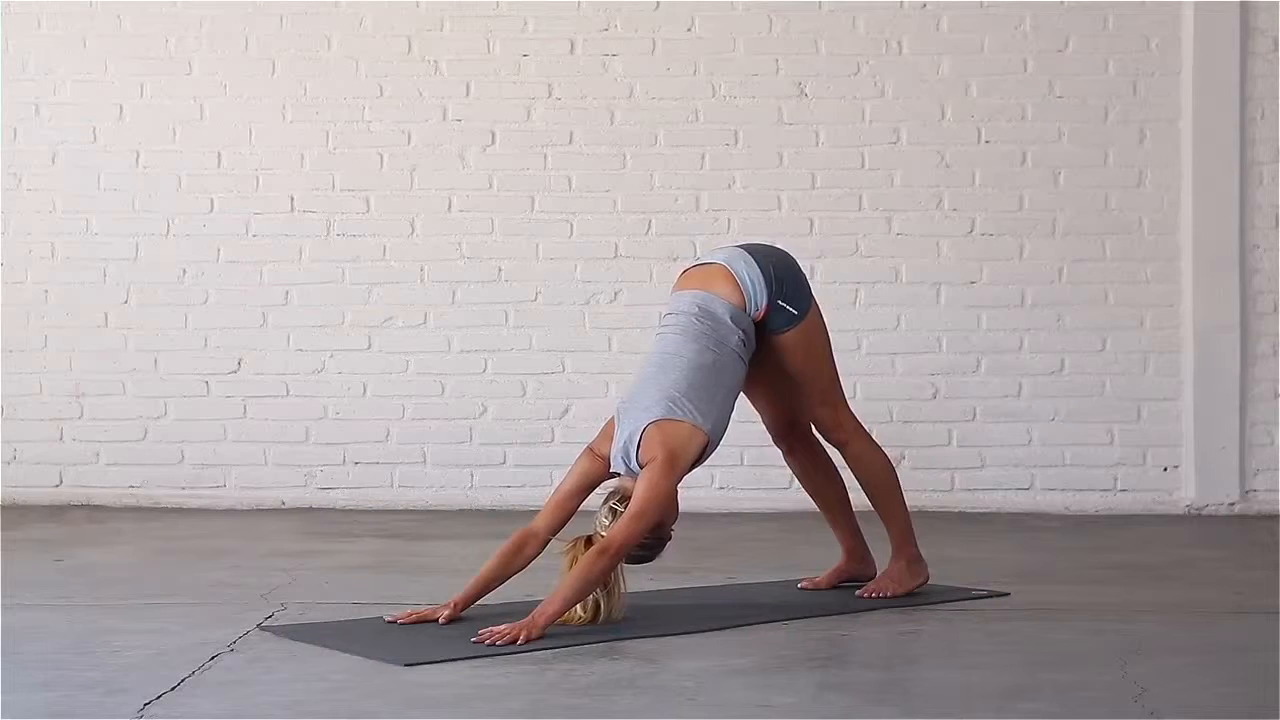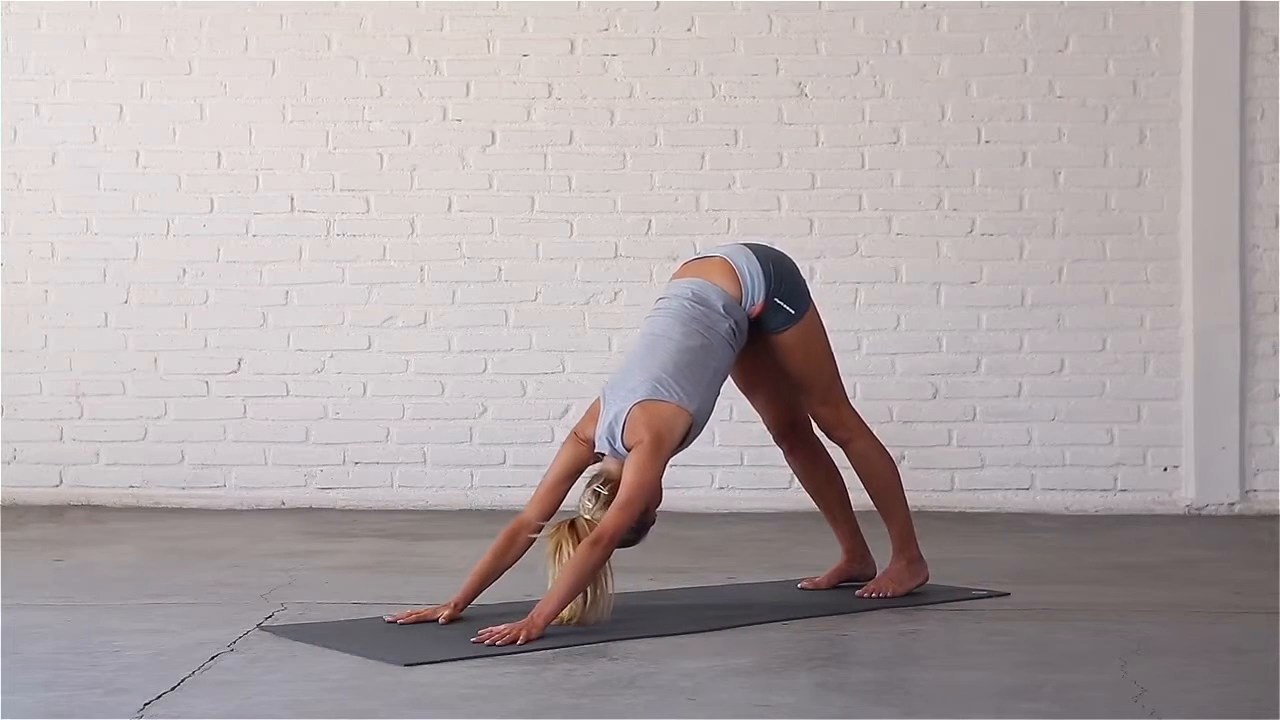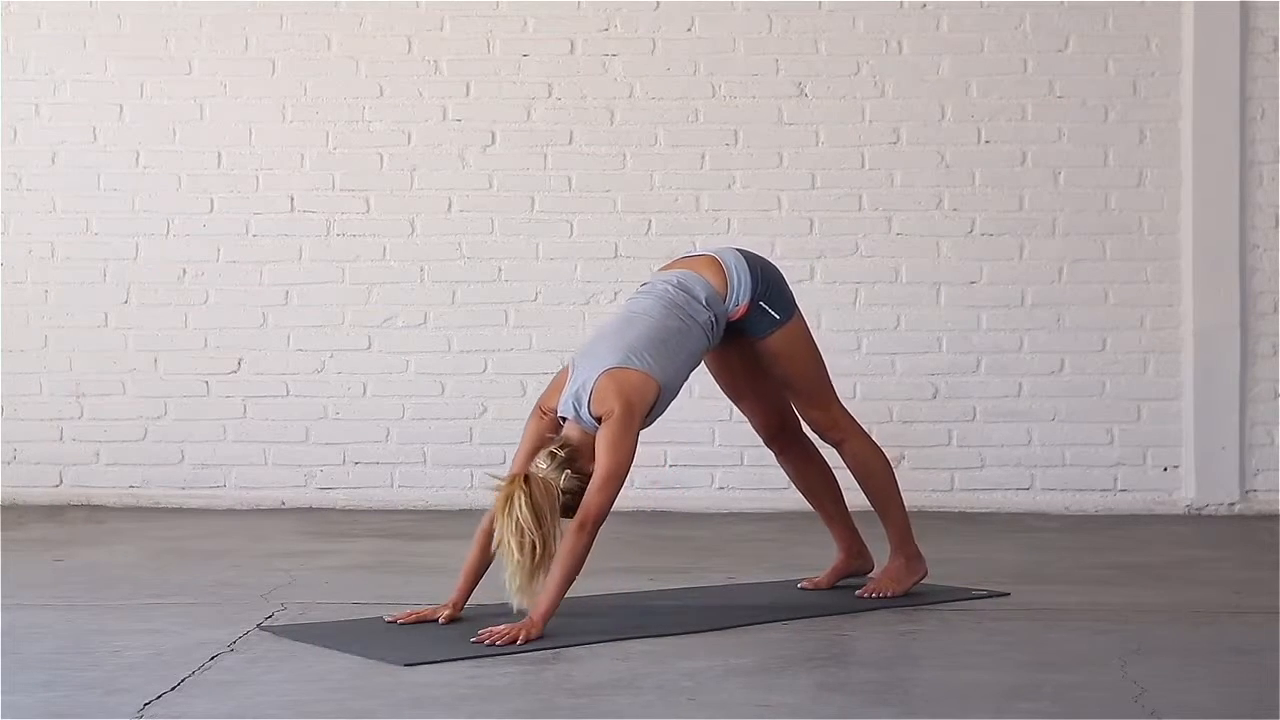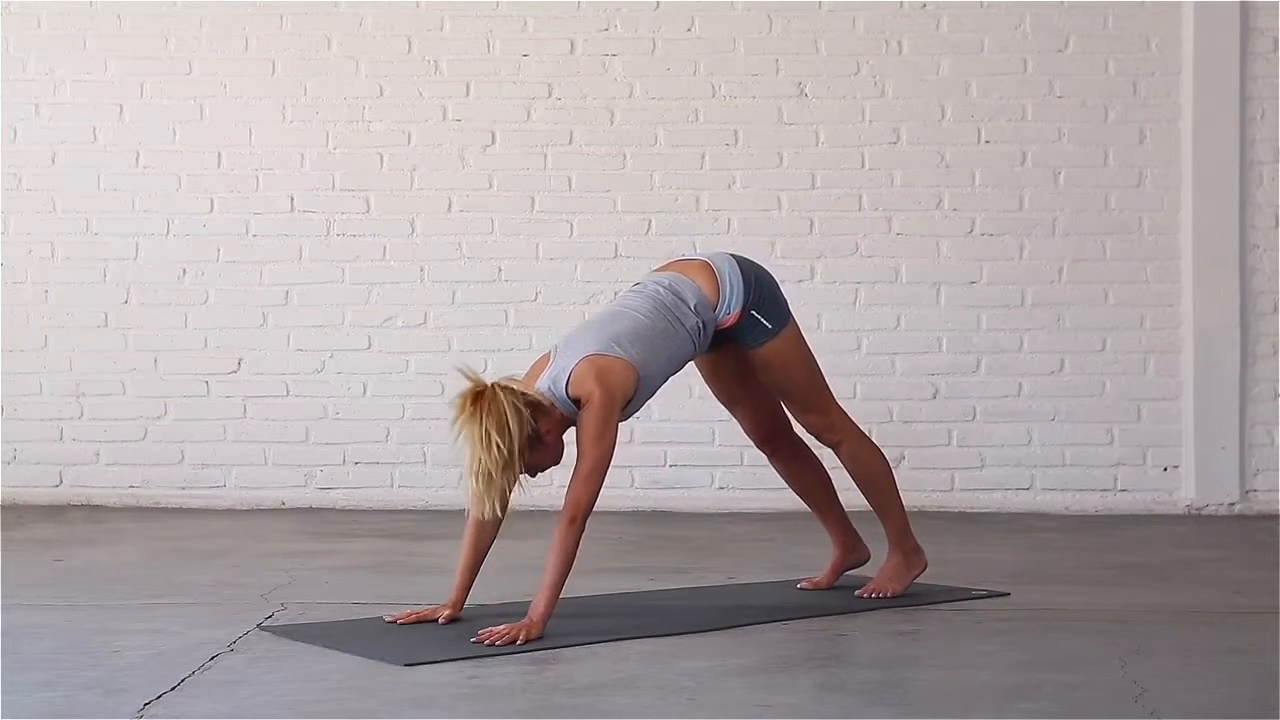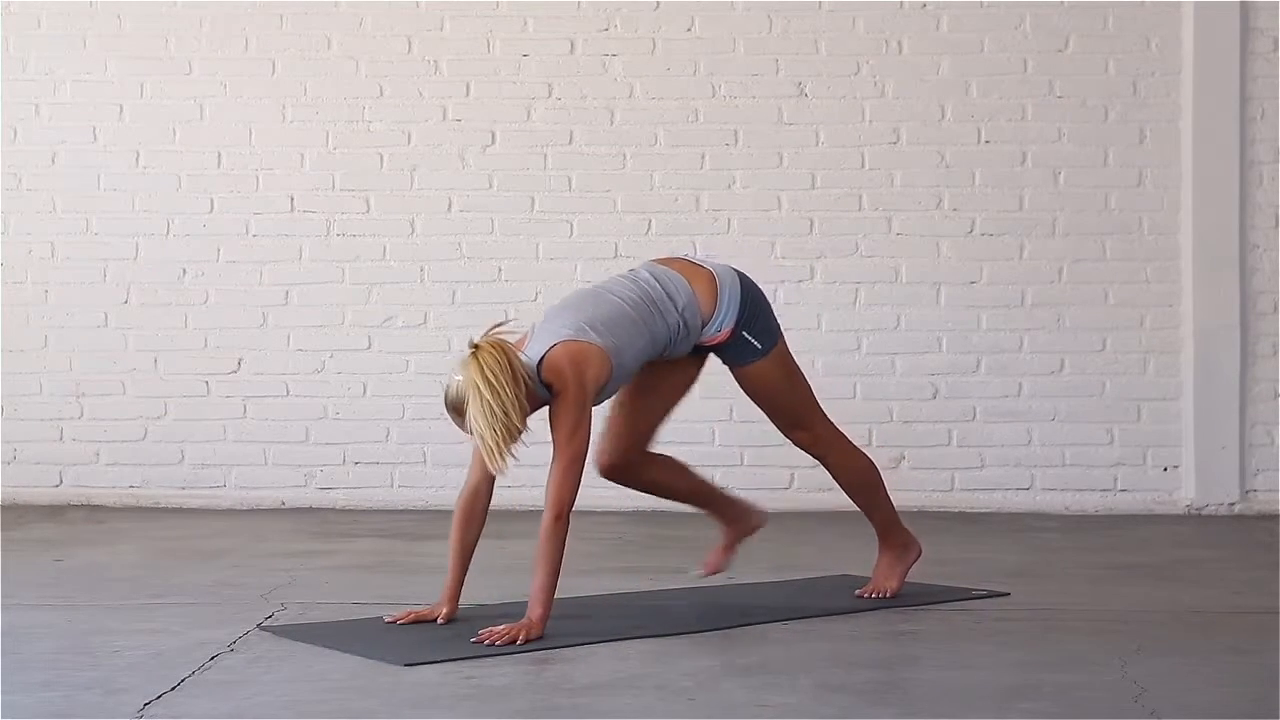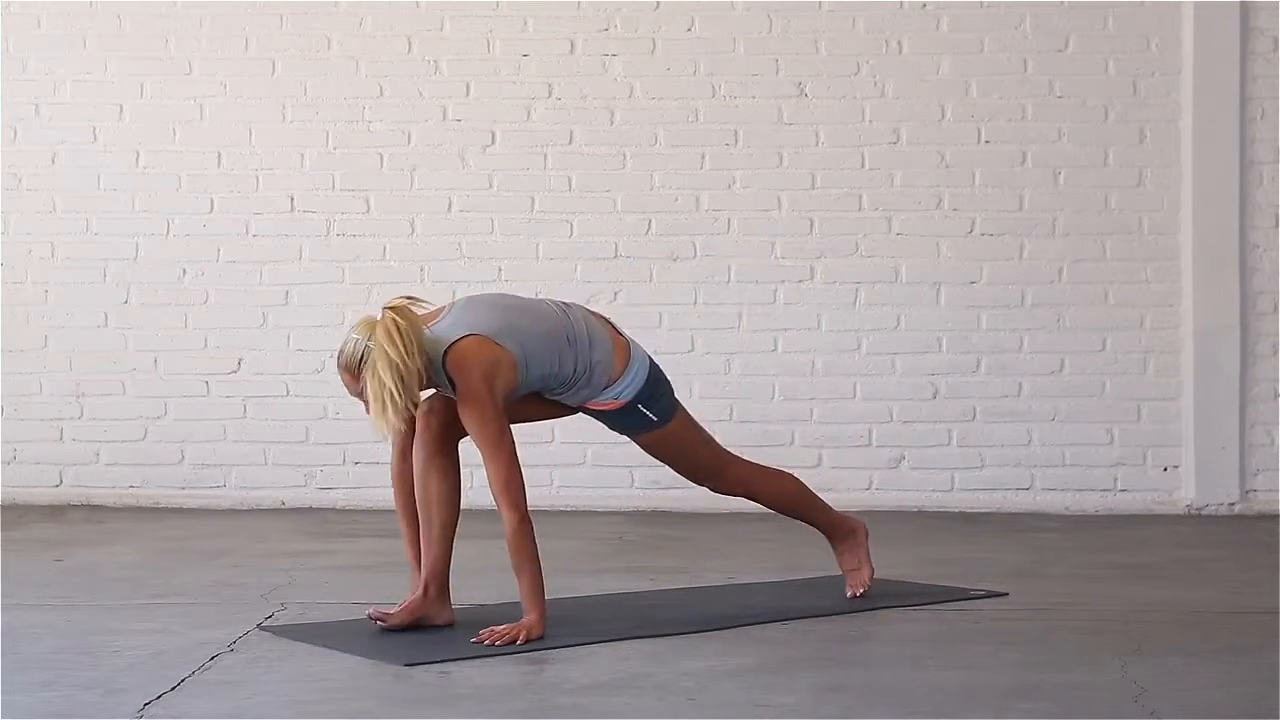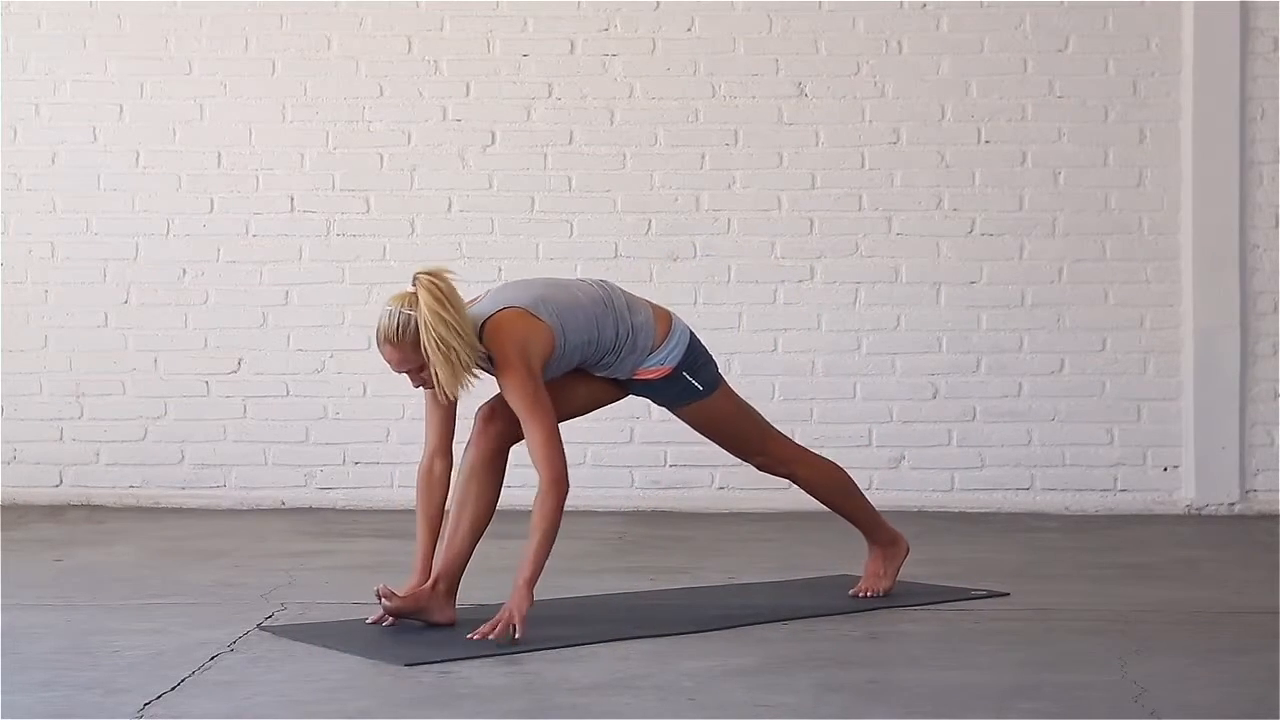
dt=0.7s
person 1, frame 1
left shoulder: (666, 448)
right shoulder: (612, 446)
left elbow: (609, 549)
right elbow: (534, 534)
left wrist: (538, 621)
right wrist: (456, 604)
left hip: (759, 282)
right hip: (714, 287)
left knee: (834, 424)
right knee: (791, 434)
left ankle: (908, 559)
right ankle: (856, 558)
person 1, frame 2
left shoulder: (650, 432)
right shoulder: (593, 431)
left elbow: (602, 538)
right elbow: (528, 521)
left wrist: (537, 621)
right wrist: (456, 603)
left hip: (758, 281)
right hip: (717, 291)
left knee: (835, 421)
right knee: (790, 431)
left ankle: (908, 558)
right ankle: (856, 557)
person 1, frame 3
left shoulder: (616, 403)
right shoulder: (556, 403)
left elbow: (587, 523)
right elbow: (503, 505)
left wrist: (536, 620)
right wrist: (454, 602)
left hip: (742, 285)
right hip: (701, 293)
left knee: (828, 421)
right knee: (779, 432)
left ankle: (906, 555)
right ankle: (852, 552)
person 1, frame 4
left shoulder: (594, 388)
right shoulder: (528, 393)
left elbow: (575, 513)
right elbow: (490, 503)
left wrist: (536, 619)
right wrist: (454, 601)
left hip: (734, 293)
right hip: (697, 303)
left knee: (826, 425)
right knee: (771, 436)
left ankle: (905, 550)
right ankle: (848, 546)
person 1, frame 5
left shoulder: (567, 374)
right shoulder: (505, 367)
left elbow: (557, 508)
right elbow: (476, 488)
left wrist: (536, 617)
right wrist: (448, 598)
left hip: (723, 308)
right hip: (679, 306)
left knee: (811, 435)
right knee: (617, 461)
left ankle: (897, 542)
right ankle: (736, 518)
person 1, frame 6
left shoulder: (470, 372)
right shoulder: (406, 343)
left elbow: (512, 508)
right elbow: (404, 454)
left wrist: (534, 616)
right wrist: (416, 563)
left hip: (613, 378)
right hip: (564, 359)
left knee: (723, 475)
right knee: (432, 423)
left ankle: (842, 532)
right ankle: (433, 596)
person 1, frame 7
left shoulder: (507, 345)
right shoulder: (444, 337)
left elbow: (555, 479)
right elbow: (435, 460)
left wrist: (522, 590)
right wrist: (419, 573)
left hip: (655, 351)
right hip: (601, 356)
left knee: (770, 453)
right knee: (491, 428)
left ankle: (885, 541)
right ankle: (439, 592)
